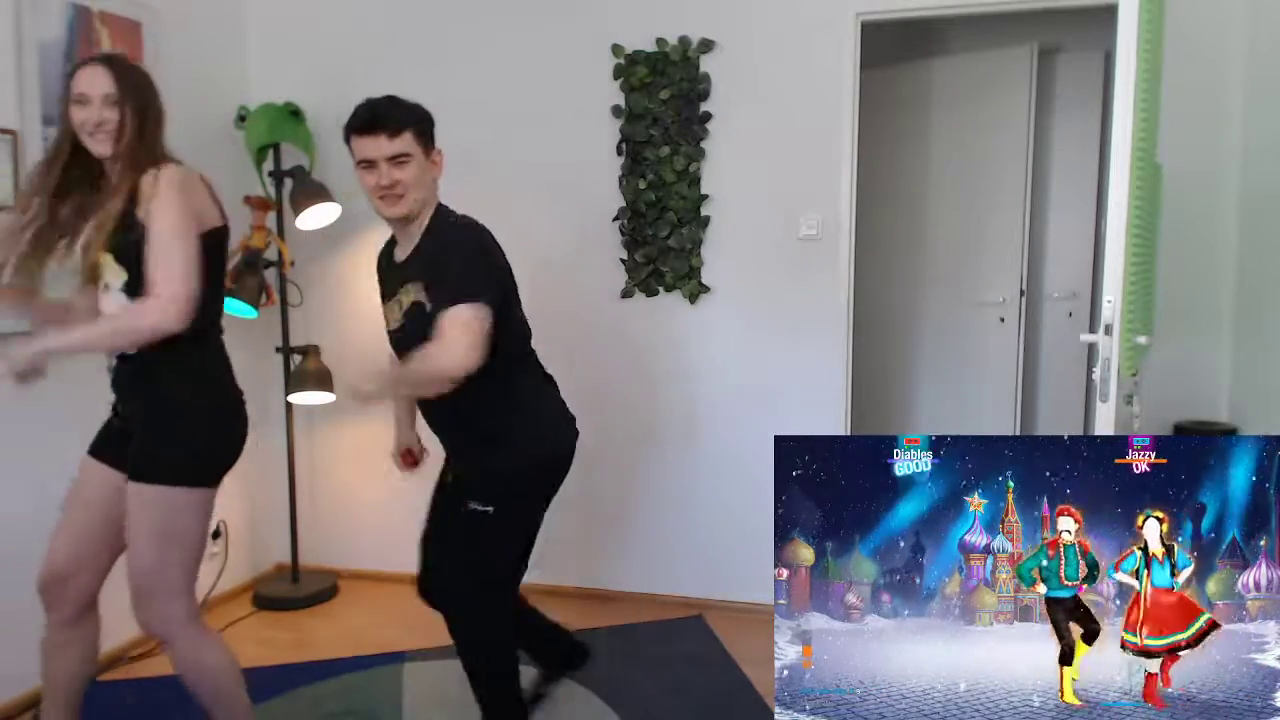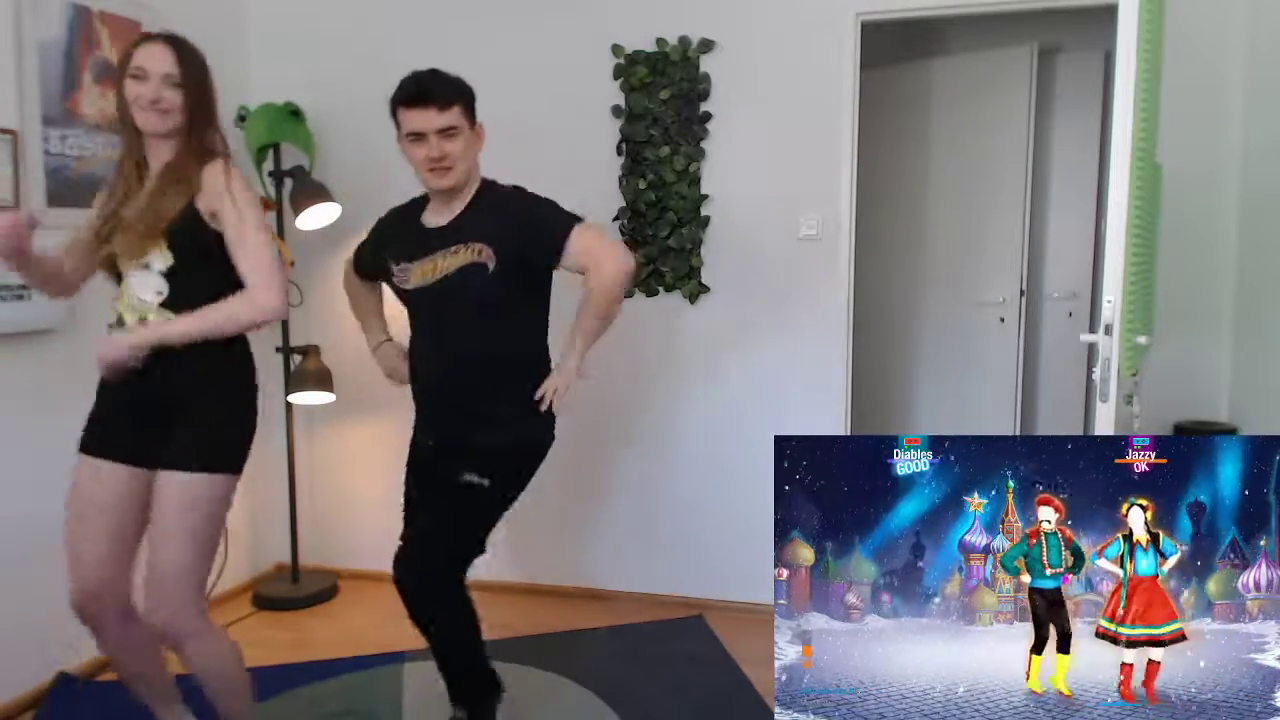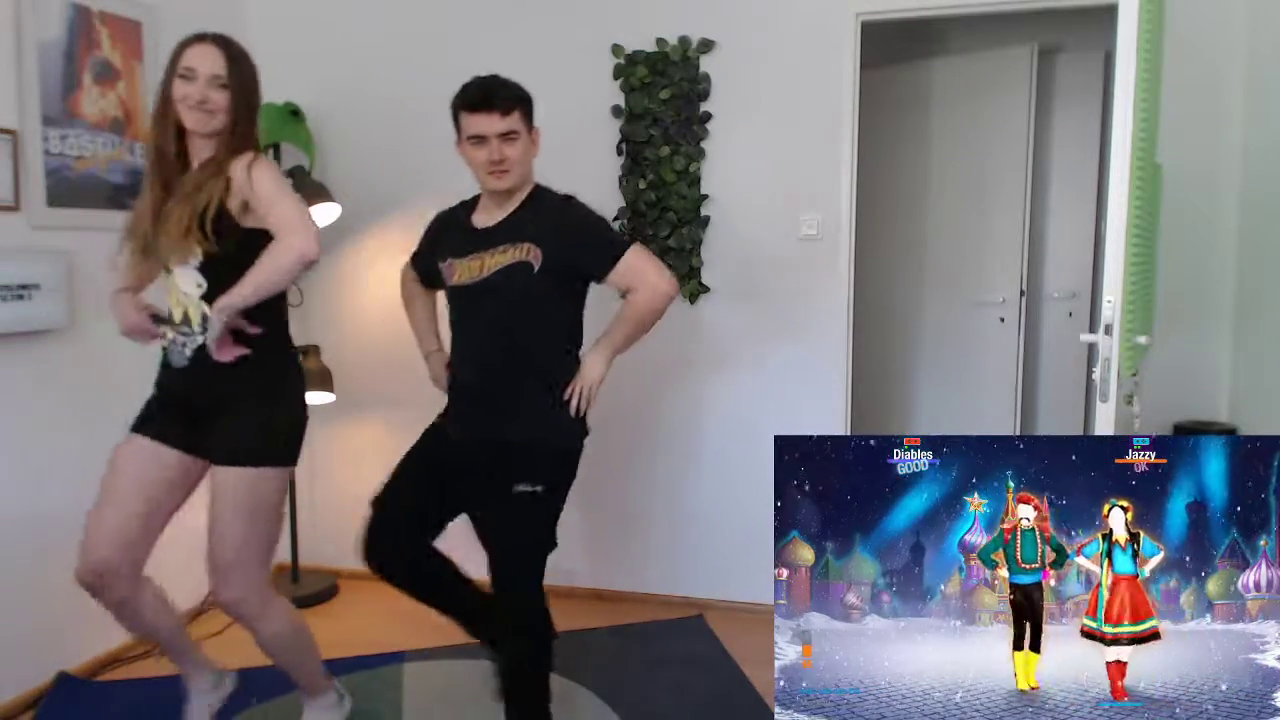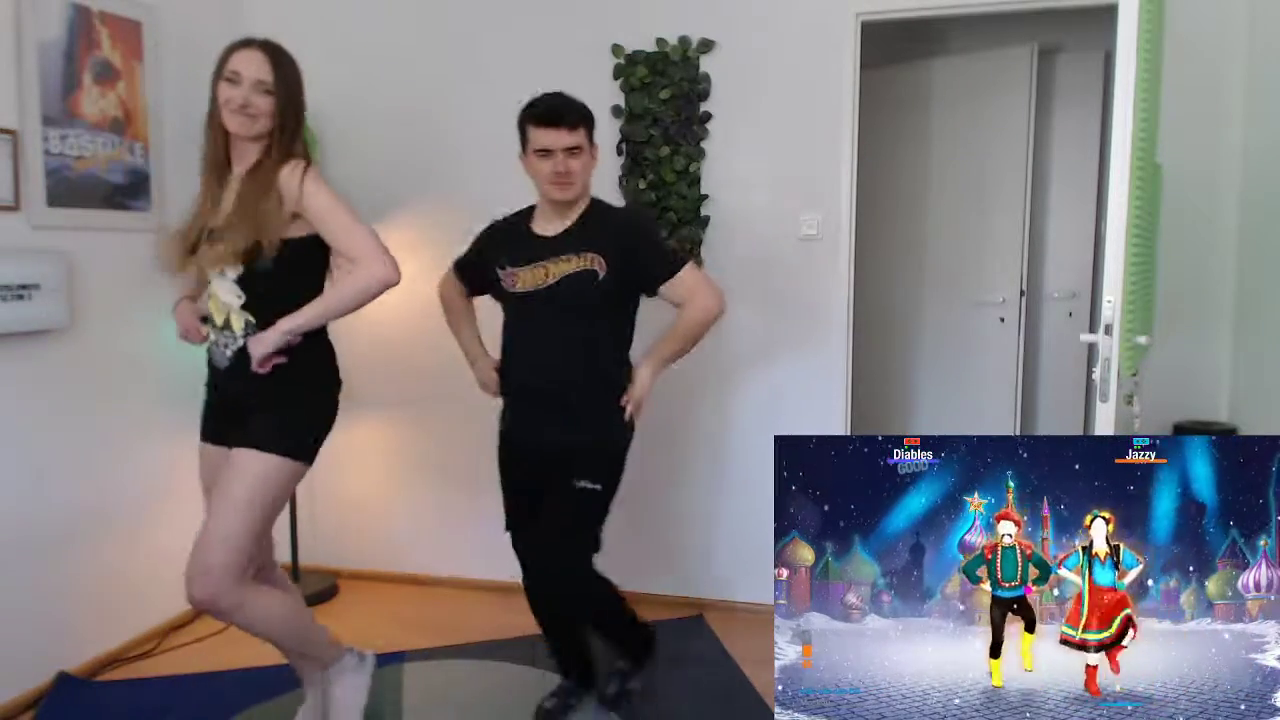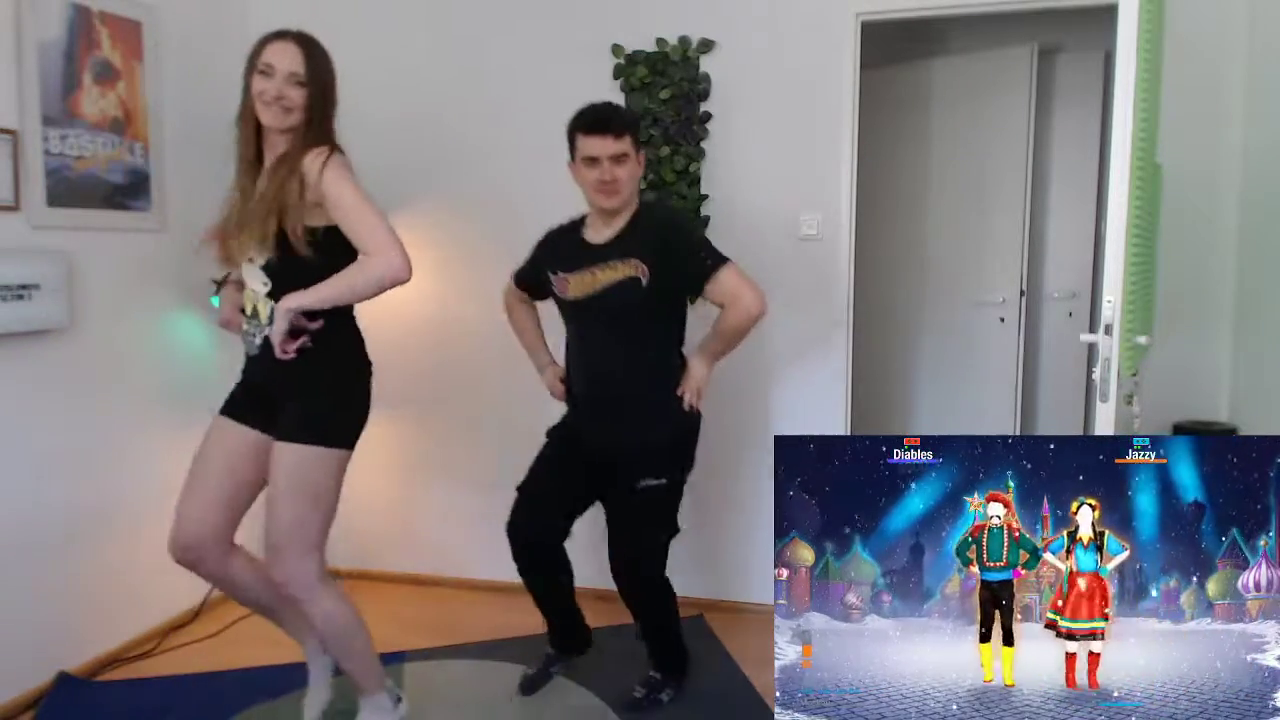
dt=0.3s
person 1, frame 1
left shoulder: (167, 183)
right shoulder: (106, 204)
left elbow: (167, 312)
right elbow: (92, 318)
left hip: (189, 411)
right hip: (138, 414)
left knee: (164, 615)
right knee: (62, 584)
person 1, frame 2
left shoulder: (217, 179)
right shoulder: (127, 186)
left elbow: (268, 299)
right elbow: (65, 278)
left wrist: (147, 337)
left hip: (206, 402)
right hip: (127, 401)
left knee: (167, 612)
right knee: (95, 598)
person 1, frame 3
left shoulder: (248, 171)
right shoulder: (171, 178)
left elbow: (303, 245)
right elbow: (141, 266)
left wrist: (227, 310)
right wrist: (127, 301)
left hip: (255, 393)
right hip: (180, 390)
left knee: (239, 587)
right knee: (100, 565)
person 1, frame 4
left shoulder: (294, 180)
right shoulder: (218, 181)
left elbow: (379, 269)
left wrist: (283, 330)
right wrist: (186, 304)
left hip: (290, 392)
right hip: (229, 390)
left knee: (209, 582)
right knee: (251, 568)
left ankle: (341, 662)
person 1, frame 5
left shoulder: (319, 166)
right shoulder: (259, 169)
left elbow: (392, 264)
left wrist: (296, 306)
right wrist: (235, 298)
left hip: (324, 378)
right hip: (262, 376)
left knee: (293, 568)
right knee: (193, 541)
right ankle: (323, 643)
person 2, frame 1
left shoulder: (461, 246)
right shoulder: (392, 258)
left elbow: (454, 358)
left wrist: (386, 384)
right wrist: (405, 423)
left hip: (525, 447)
right hip: (475, 450)
left knee: (472, 594)
right knee: (439, 581)
right ankle: (557, 651)
person 2, frame 2
left shoulder: (515, 213)
right shoulder: (395, 230)
left elbow: (613, 263)
right elbow: (356, 277)
left wrist: (570, 361)
right wrist: (382, 345)
left hip: (506, 433)
right hip: (437, 432)
left knee: (420, 570)
right knee: (425, 571)
person 2, frame 3
left shoulder: (562, 221)
right shoulder: (447, 229)
left elbow: (657, 287)
right elbow: (416, 285)
left wrist: (599, 358)
right wrist: (432, 350)
left hip: (538, 436)
right hip: (462, 428)
left knee: (518, 582)
right knee: (388, 545)
right ankle: (498, 628)
person 2, frame 4
left shoulder: (622, 232)
right shoulder: (502, 239)
left elbow: (705, 302)
right elbow: (453, 289)
left wrist: (649, 367)
right wrist: (478, 359)
left hip: (592, 438)
right hip: (521, 434)
left knee: (558, 568)
right knee: (540, 568)
left ankle: (635, 645)
person 2, frame 5
left shoulder: (666, 236)
right shoulder: (558, 246)
left elbow: (747, 303)
right elbow: (516, 298)
left wrist: (700, 362)
right wrist: (545, 364)
left hip: (657, 434)
right hip: (585, 426)
left knee: (635, 563)
right knee: (529, 532)
left ankle: (669, 664)
right ankle: (566, 638)
person 3, frame 1
left shoulder: (1172, 549)
right shoulder: (1138, 553)
left elbow: (1190, 563)
right elbow: (1115, 571)
left wrist: (1179, 581)
right wrist: (1136, 584)
left hip: (1171, 601)
right hip: (1150, 603)
left knee: (1188, 636)
right knee: (1154, 649)
left ankle: (1166, 663)
right ankle: (1150, 693)
person 3, frame 2
left shoulder: (1157, 538)
right shoulder: (1122, 540)
left elbow: (1175, 552)
right elbow: (1098, 557)
left wrist: (1163, 571)
right wrist: (1119, 571)
left hip: (1153, 592)
right hip: (1132, 592)
left knee: (1159, 640)
right knee: (1131, 640)
left ankle: (1149, 684)
right ankle: (1124, 685)
person 3, frame 3
left shoulder: (1138, 538)
right shoulder: (1102, 540)
left elbow: (1159, 552)
right elbow: (1078, 555)
left wrist: (1144, 571)
right wrist: (1097, 569)
left hip: (1132, 591)
right hip: (1111, 590)
left knee: (1130, 639)
right knee: (1112, 638)
left ankle: (1119, 683)
right ankle: (1114, 685)
person 3, frame 4
left shoulder: (1118, 550)
right shoulder: (1082, 551)
left elbow: (1138, 564)
right elbow: (1060, 566)
left wrist: (1124, 582)
right wrist: (1079, 580)
left hip: (1112, 598)
right hip: (1091, 600)
left knee: (1128, 629)
right knee: (1094, 644)
left ankle: (1112, 653)
right ankle: (1090, 683)
person 3, frame 5
left shoulder: (1103, 536)
right shoulder: (1067, 537)
left elbow: (1124, 551)
right elbow: (1046, 551)
left wrist: (1108, 568)
right wrist: (1063, 566)
left hip: (1095, 586)
right hip: (1074, 586)
left knee: (1096, 631)
right knee: (1071, 631)
left ankle: (1092, 673)
right ankle: (1070, 674)
person 4, frame 1
left shoulder: (1082, 546)
right shoulder: (1049, 547)
left elbow: (1094, 567)
right elbow: (1023, 568)
left wrist: (1086, 583)
right wrist: (1036, 585)
left hip: (1073, 599)
right hip: (1054, 601)
left knee: (1094, 628)
right knee: (1067, 643)
left ankle: (1072, 662)
right ankle: (1066, 691)
person 4, frame 2
left shoulder: (1065, 536)
right shoulder: (1031, 537)
left elbow: (1080, 556)
right elbow: (1006, 559)
left wrist: (1071, 573)
right wrist: (1021, 575)
left hip: (1056, 591)
right hip: (1037, 592)
left knee: (1065, 632)
right knee: (1042, 635)
left ankle: (1060, 679)
right ankle: (1032, 677)
person 4, frame 3
left shoulder: (1044, 532)
right shoulder: (1007, 533)
left elbow: (1062, 553)
right elbow: (983, 553)
left wrist: (1051, 568)
right wrist: (997, 569)
left hip: (1036, 587)
right hip: (1016, 587)
left knee: (1037, 630)
right knee: (1020, 630)
left ankle: (1031, 675)
right ankle: (1020, 676)
person 4, frame 4
left shoulder: (1026, 550)
right shoulder: (989, 550)
left elbow: (1046, 569)
right elbow: (967, 568)
left wrist: (1034, 584)
right wrist: (981, 583)
left hip: (1019, 598)
right hip: (998, 600)
left knee: (1031, 619)
right knee: (997, 640)
left ankle: (1026, 657)
right ankle: (996, 676)
person 4, frame 5
left shoulder: (1014, 532)
right shoulder: (978, 531)
left elbow: (1036, 552)
right elbow: (960, 550)
left wrist: (1024, 568)
right wrist: (971, 565)
left hip: (1006, 585)
right hip: (986, 585)
left knee: (1007, 627)
right knee: (985, 624)
left ankle: (1008, 671)
right ankle: (987, 667)
